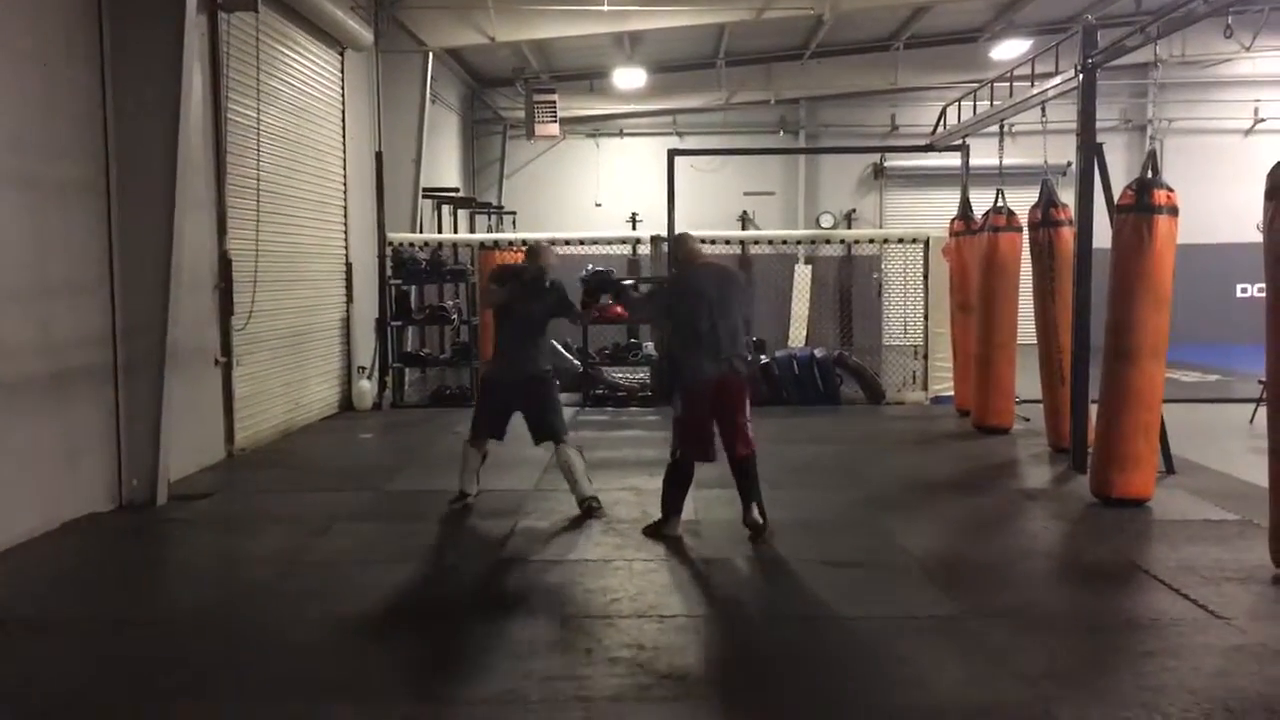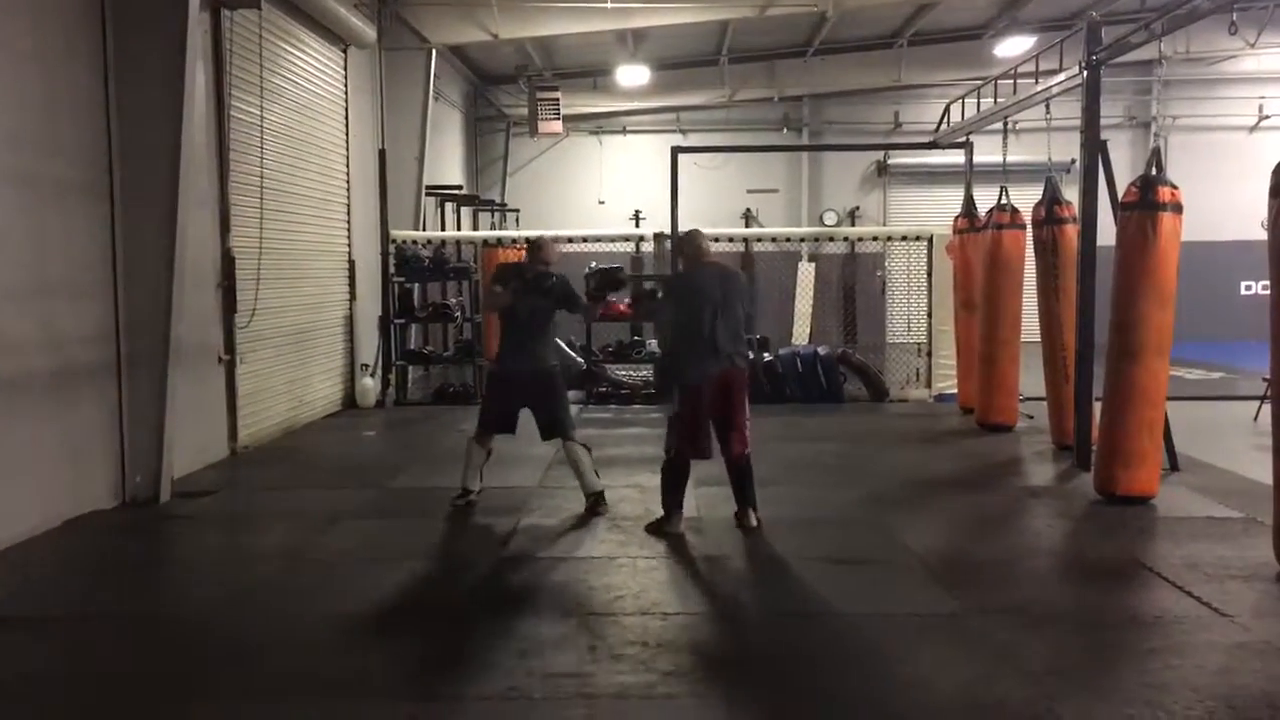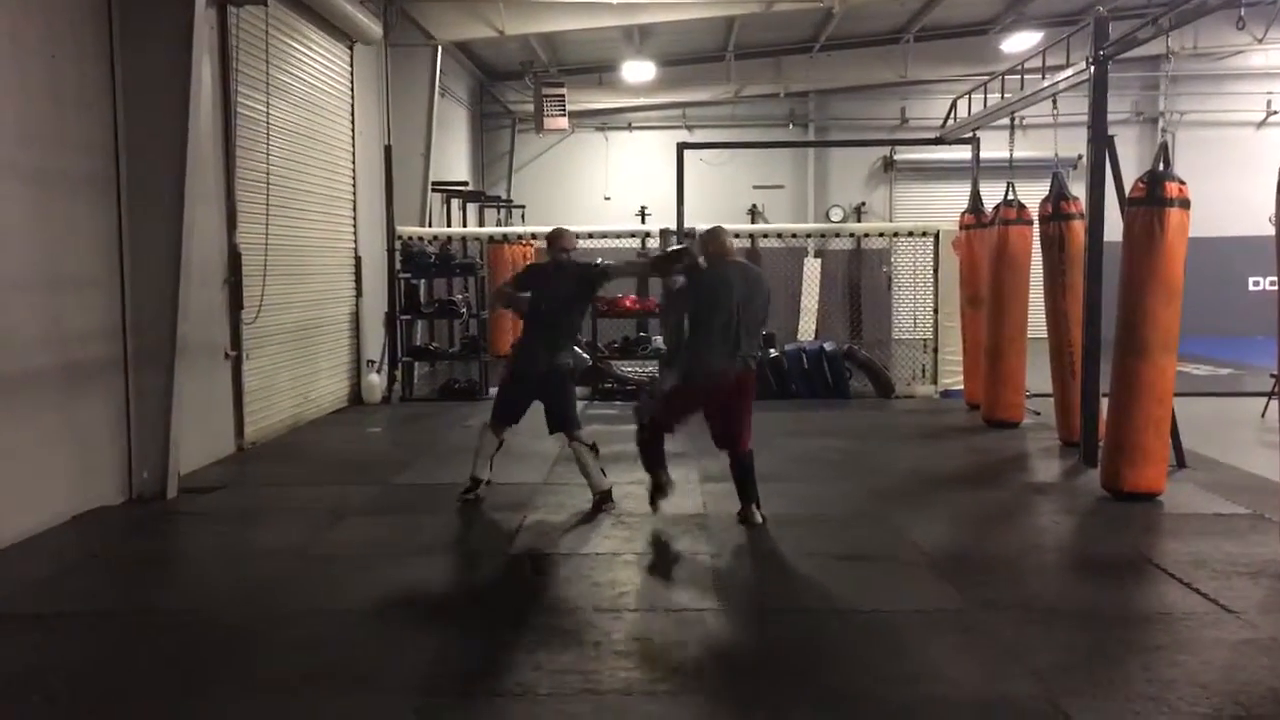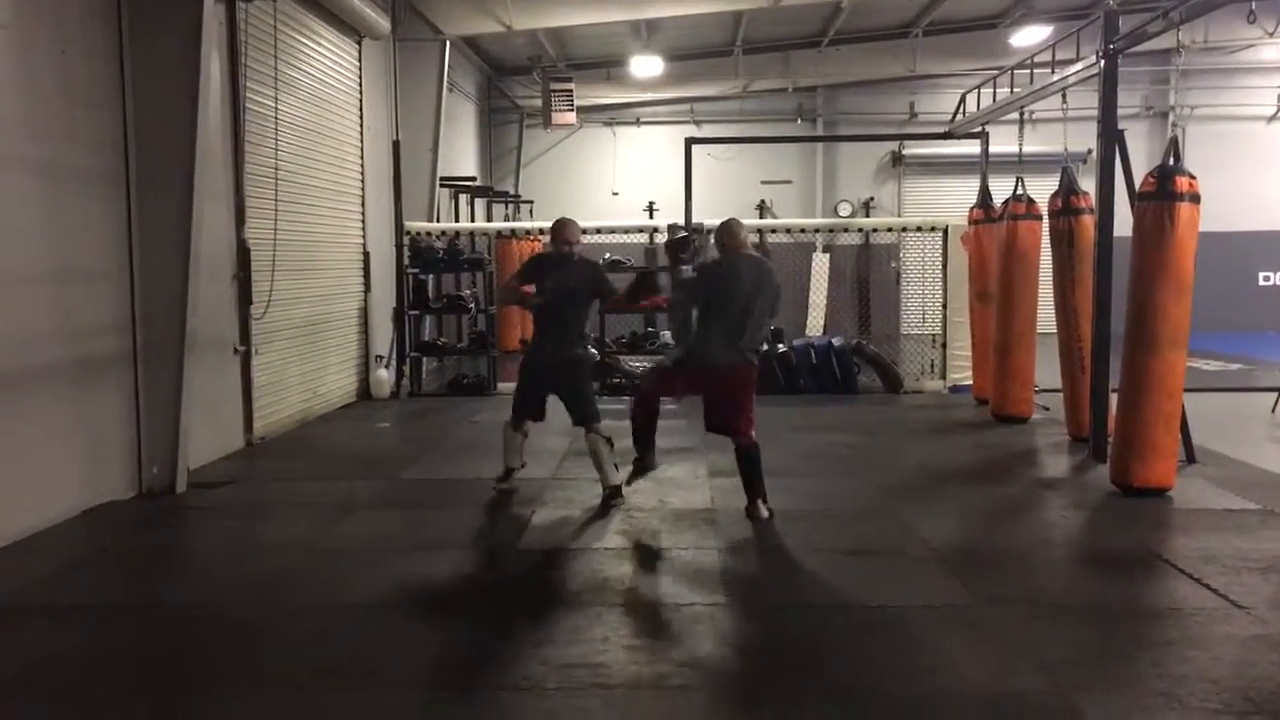
dt=0.2s
person 1, frame 1
left shoulder: (678, 283)
right shoulder: (734, 278)
left elbow: (643, 310)
left wrist: (623, 294)
left hip: (695, 375)
right hip: (734, 371)
left knee: (685, 451)
right knee: (741, 447)
left ankle: (670, 519)
right ankle: (754, 511)
person 1, frame 2
left shoulder: (682, 282)
right shoulder: (737, 279)
left elbow: (666, 323)
left hip: (694, 373)
right hip: (734, 369)
left knee: (680, 449)
right knee: (738, 444)
left ankle: (672, 516)
right ankle: (748, 511)
person 1, frame 3
left shoulder: (708, 278)
right shoulder: (759, 280)
left elbow: (677, 306)
left wrist: (686, 276)
left hip: (703, 369)
right hip: (742, 370)
left knee: (650, 417)
right knee: (740, 442)
left ankle: (660, 477)
right ankle: (751, 508)
person 1, frame 4
left shoulder: (718, 269)
right shoulder: (770, 274)
left elbow: (682, 298)
left hip: (705, 358)
right hip: (743, 362)
left knee: (647, 391)
right knee: (743, 433)
left ankle: (645, 457)
right ankle: (758, 503)
person 2, frame 1
left shoulder: (553, 288)
right shoulder: (504, 275)
left elbow: (578, 318)
right elbow: (486, 300)
right wrist: (520, 288)
left hip: (536, 373)
right hip: (499, 373)
left knee: (559, 437)
right knee: (478, 436)
left ankle: (587, 496)
right ankle: (467, 490)
person 2, frame 2
left shoulder: (557, 283)
right shoulder: (508, 275)
left elbow: (586, 309)
right elbow: (489, 304)
right wrist: (523, 288)
left hip: (543, 369)
right hip: (506, 369)
left knee: (567, 434)
right knee: (484, 433)
left ankle: (595, 492)
right ankle: (470, 488)
person 2, frame 3
left shoulder: (585, 273)
right shoulder: (535, 272)
left elbow: (622, 268)
right elbow: (499, 295)
right wrist: (518, 303)
left hip: (557, 365)
right hip: (524, 361)
left knee: (573, 432)
right knee: (497, 423)
left ankle: (602, 489)
right ankle: (478, 479)
person 2, frame 4
left shoulder: (590, 269)
right shoulder: (539, 264)
left elbow: (614, 300)
right elbow: (505, 295)
right wrist: (529, 298)
left hip: (574, 356)
right hip: (539, 354)
left knee: (591, 423)
right knee: (519, 418)
left ankle: (612, 484)
right ankle: (512, 467)
